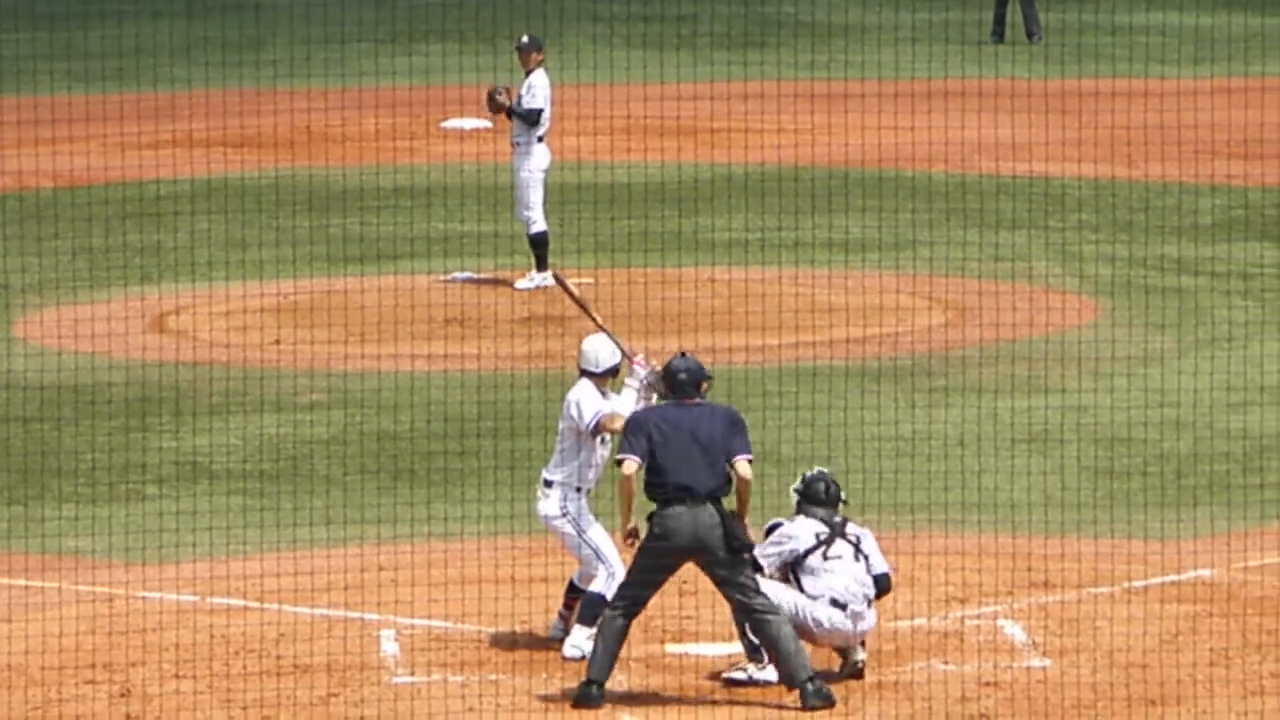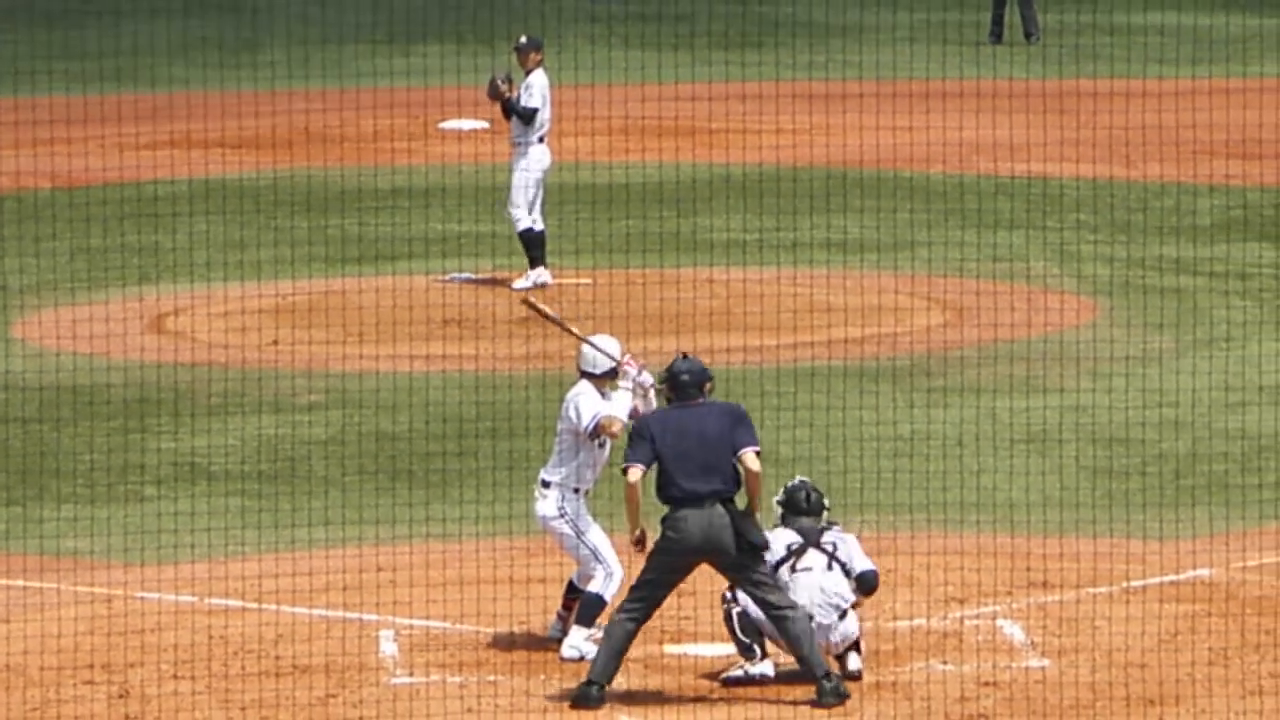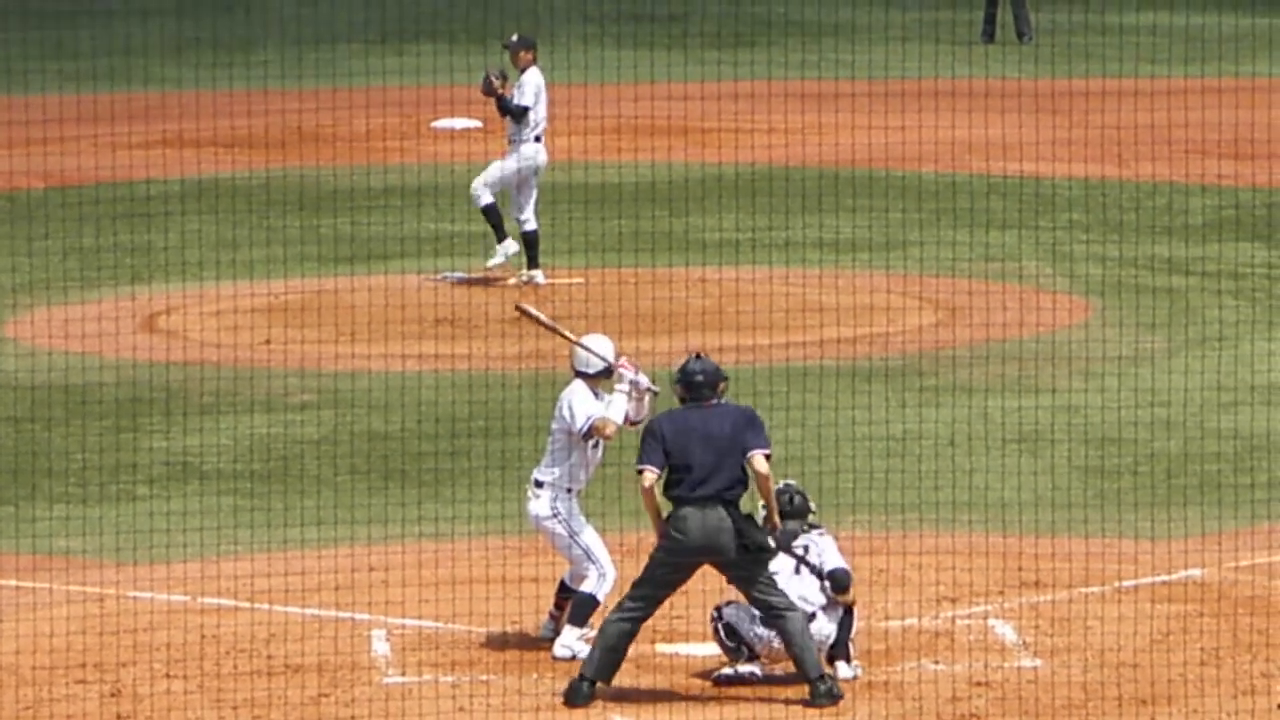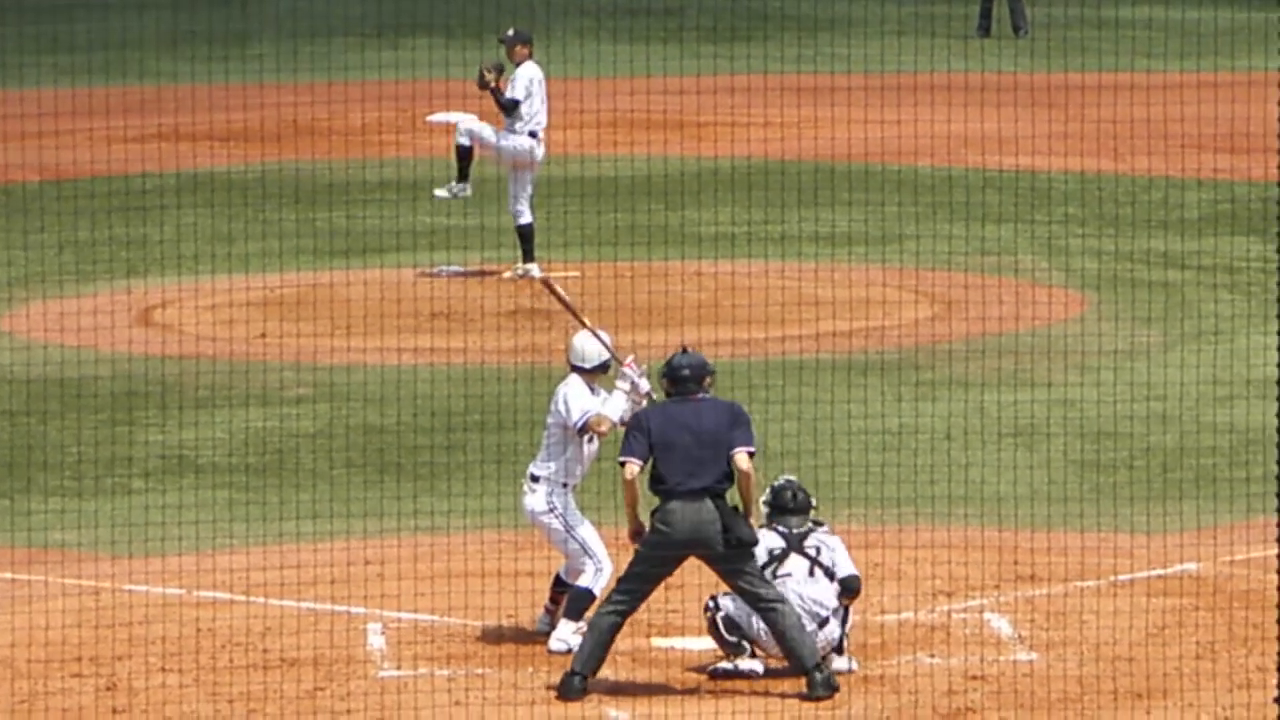
dt=0.3s
person 1, frame 1
left shoulder: (644, 419)
right shoulder: (727, 417)
left elbow: (628, 471)
right elbow: (745, 475)
left wrist: (627, 520)
right wrist: (741, 514)
left hip: (667, 523)
right hip: (713, 521)
left knee: (622, 606)
right knee: (759, 607)
left ankle: (593, 685)
right ankle: (808, 685)
person 1, frame 2
left shoulder: (649, 425)
right shoulder: (732, 414)
left elbow: (633, 479)
right elbow: (753, 467)
left wrist: (635, 527)
right wrist: (751, 510)
left hip: (679, 527)
right hip: (725, 522)
left knee: (634, 608)
right knee: (780, 605)
left ankle: (594, 686)
right ankle: (825, 682)
person 1, frame 3
left shoulder: (661, 424)
right shoulder: (743, 417)
left elbow: (647, 482)
right elbow: (761, 469)
left wrist: (660, 528)
right wrist: (773, 513)
left hip: (682, 526)
right hip: (729, 525)
left knee: (633, 608)
right knee: (779, 607)
left ankle: (585, 683)
right ankle: (819, 684)
person 1, frame 4
left shoulder: (646, 417)
right shoulder: (730, 412)
left elbow: (630, 474)
right elbow: (744, 467)
left wrist: (633, 519)
right wrist: (747, 514)
left hip: (669, 520)
right hip: (716, 518)
left knee: (621, 601)
right knee: (767, 599)
left ankle: (577, 677)
right ankle: (817, 674)
person 2, frame 1
left shoulder: (600, 396)
right shoulder: (583, 396)
right elbow: (615, 425)
left wrist: (644, 390)
right wrist: (632, 384)
left hip: (567, 498)
right hip: (563, 500)
left knee: (595, 561)
right knee: (610, 570)
left ankle: (565, 624)
right ankle: (577, 642)
person 2, frame 2
left shoulder: (601, 395)
right shoulder: (583, 397)
left elbow: (643, 411)
right elbow: (613, 428)
left wrist: (643, 388)
right wrist: (626, 385)
left hip: (566, 499)
right hip: (561, 501)
left knee: (593, 562)
right knee: (609, 570)
left ankle: (564, 624)
right ankle: (575, 642)
person 2, frame 3
left shoulder: (594, 396)
right shoulder: (577, 397)
left elbow: (635, 417)
right elbow: (607, 430)
left wrist: (639, 392)
right wrist: (622, 388)
left hip: (558, 499)
right hip: (554, 501)
left knee: (585, 562)
right knee: (601, 571)
left ankle: (555, 624)
right ankle: (568, 642)
person 2, frame 4
left shoulder: (592, 392)
right shoulder: (572, 391)
left elbow: (628, 418)
right elbow: (601, 426)
left wrist: (637, 394)
right wrist: (623, 387)
left hip: (554, 493)
right hip: (549, 495)
left knee: (581, 556)
right knee: (598, 564)
left ankle: (551, 618)
right ankle: (563, 635)
person 3, frame 1
left shoulder: (537, 80)
right shoulder: (530, 80)
left elbow: (534, 118)
left wrist: (508, 108)
right wrist: (507, 108)
left hip: (531, 152)
right hip: (525, 152)
left knee: (533, 213)
right knee: (527, 213)
left ankle: (542, 273)
right ankle: (540, 270)
person 3, frame 2
left shoulder: (536, 80)
right shoulder: (531, 81)
left elbow: (527, 117)
right elbow: (511, 115)
left wrist: (508, 98)
right wrist: (505, 98)
left hip: (530, 153)
right hip: (530, 153)
left knee: (517, 211)
right knee: (532, 213)
left ankle: (536, 269)
right ankle: (540, 271)
person 3, frame 3
left shoulder: (529, 79)
right shoulder: (529, 79)
left elbow: (518, 116)
right elbow: (506, 112)
left wrist: (499, 94)
right wrist: (500, 95)
left hip: (524, 151)
right hip: (530, 151)
left knee: (479, 187)
right knee: (525, 213)
left ankle: (504, 243)
right ankle: (533, 270)
person 3, frame 4
left shoulder: (523, 73)
right shoulder: (534, 72)
left elbow: (508, 109)
left wrist: (493, 87)
right wrist: (496, 89)
left hip: (517, 143)
right hip: (532, 147)
left knee: (466, 127)
right knee: (520, 206)
left ankle: (461, 184)
right ankle: (528, 264)
person 4, frame 1
left shoulder: (796, 528)
right shoulder: (859, 533)
left elbow: (753, 567)
right elbow: (883, 585)
left hip: (824, 622)
right hip: (860, 626)
left ankle: (760, 665)
right ankle: (851, 651)
person 4, frame 2
left shoulder: (774, 539)
right shoulder: (842, 538)
right elbow: (869, 582)
right wrist: (855, 597)
right hip: (841, 635)
left knee: (733, 596)
left ankle: (756, 662)
right ankle: (851, 657)
person 4, frame 3
right shoulder: (821, 540)
right elbow: (841, 581)
right wrist: (843, 598)
left hip: (770, 642)
right hip: (817, 635)
left knee: (722, 613)
right knee: (844, 605)
left ankle: (746, 662)
right ankle: (842, 662)
person 4, frame 4
left shoulder: (759, 540)
right shoulder: (828, 539)
right elbow: (852, 587)
right wrist: (840, 598)
left hip: (774, 639)
right hip: (823, 639)
left knee: (715, 606)
right knee: (841, 601)
left ankle: (744, 657)
right ankle: (836, 655)
